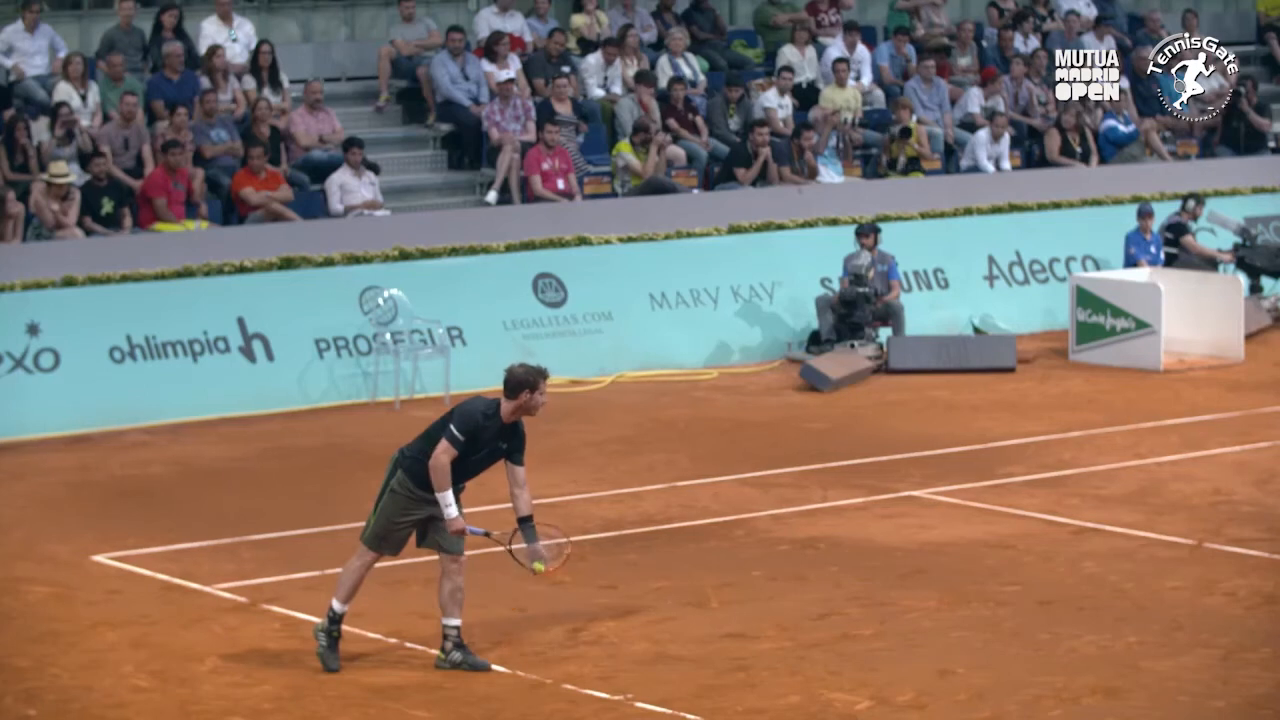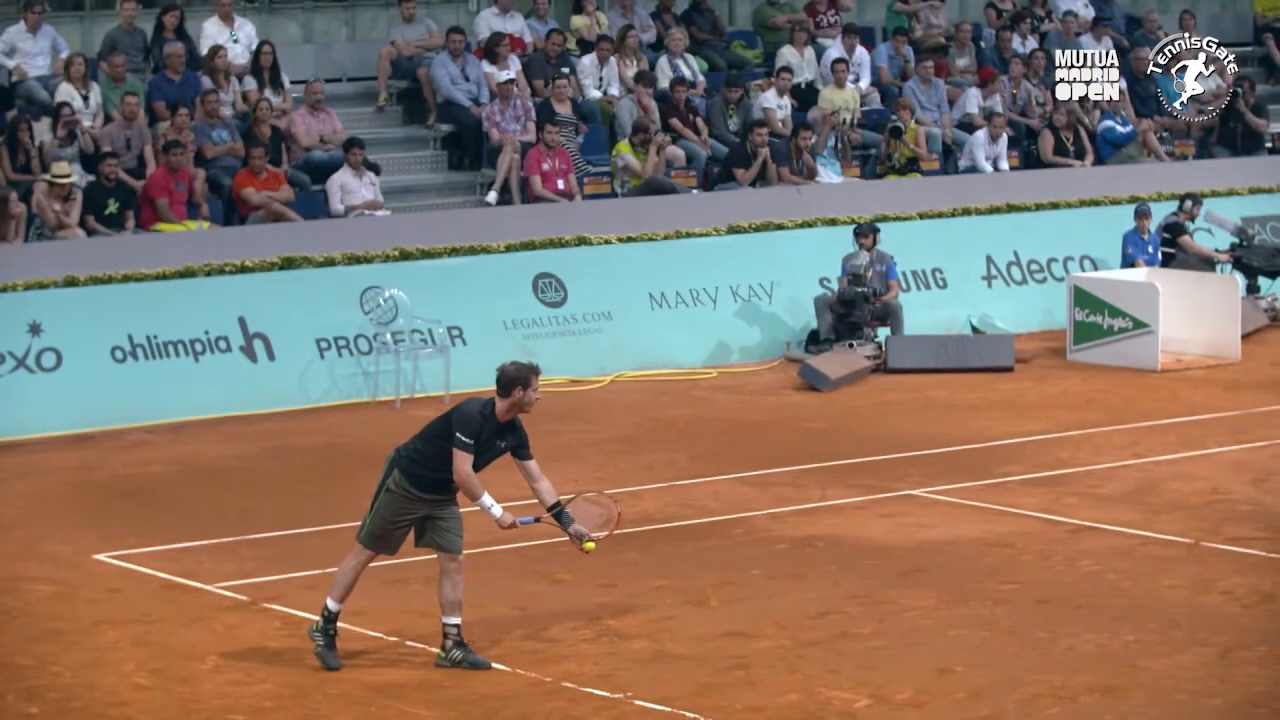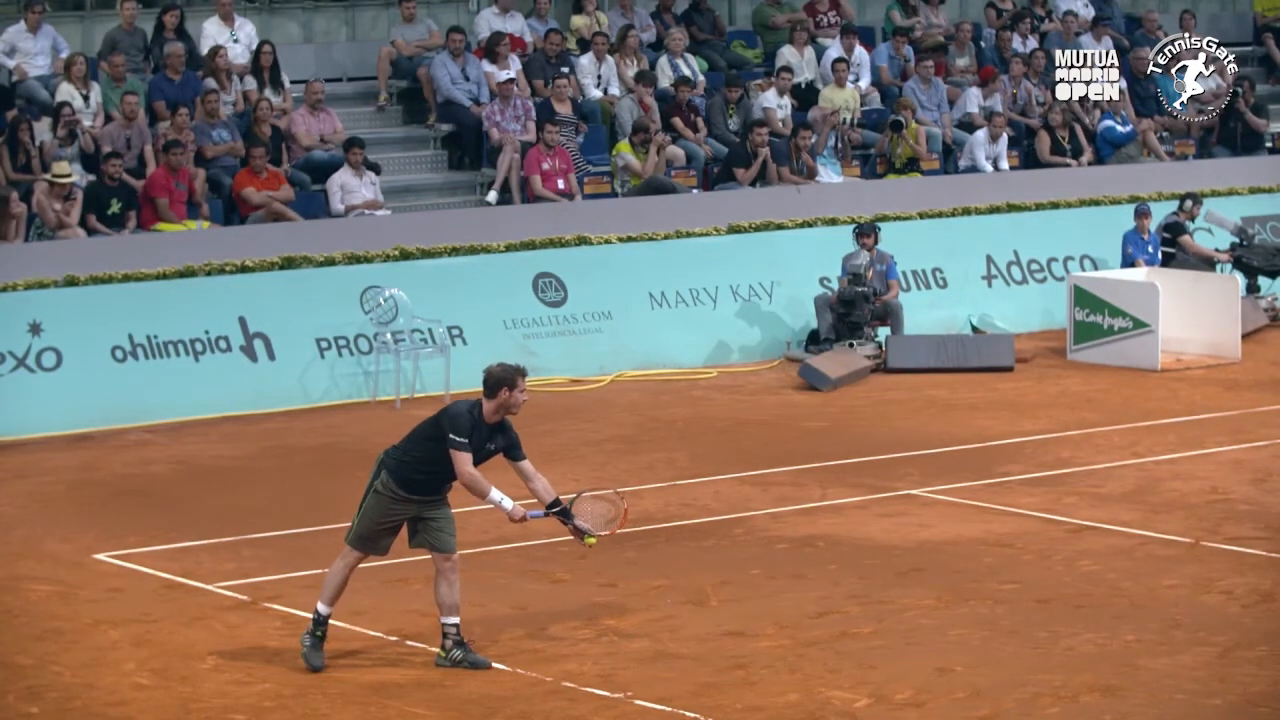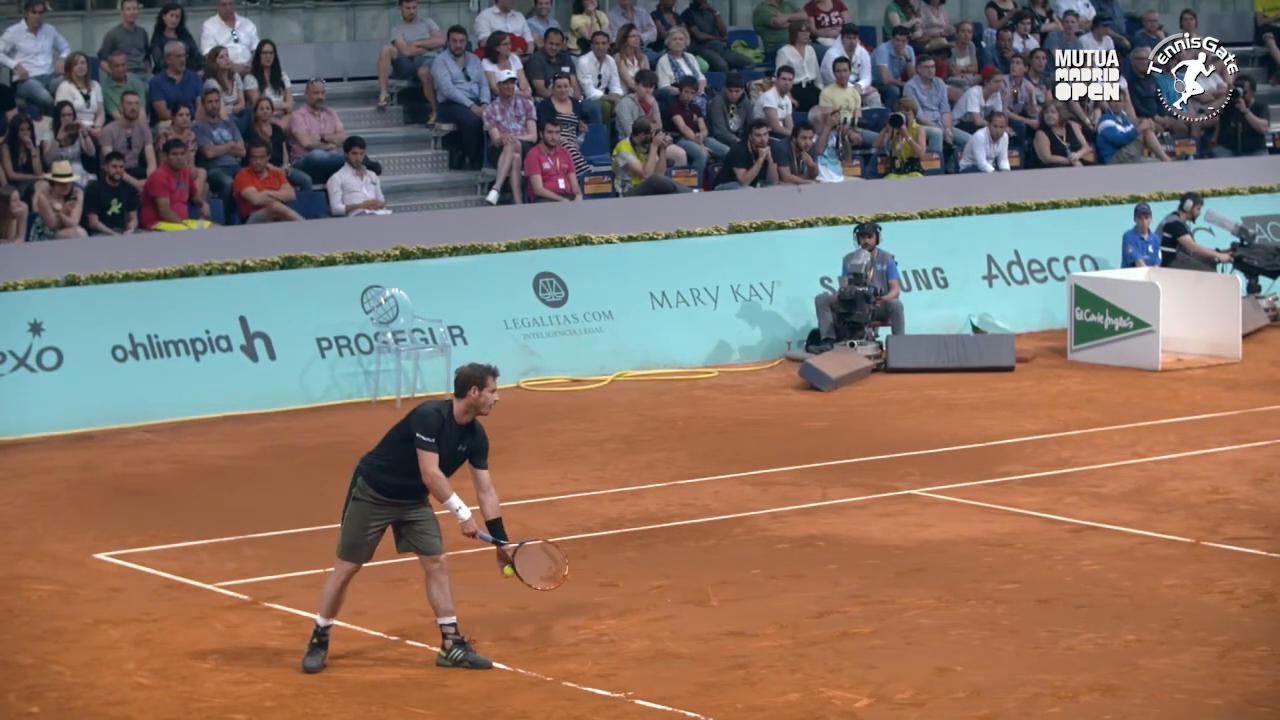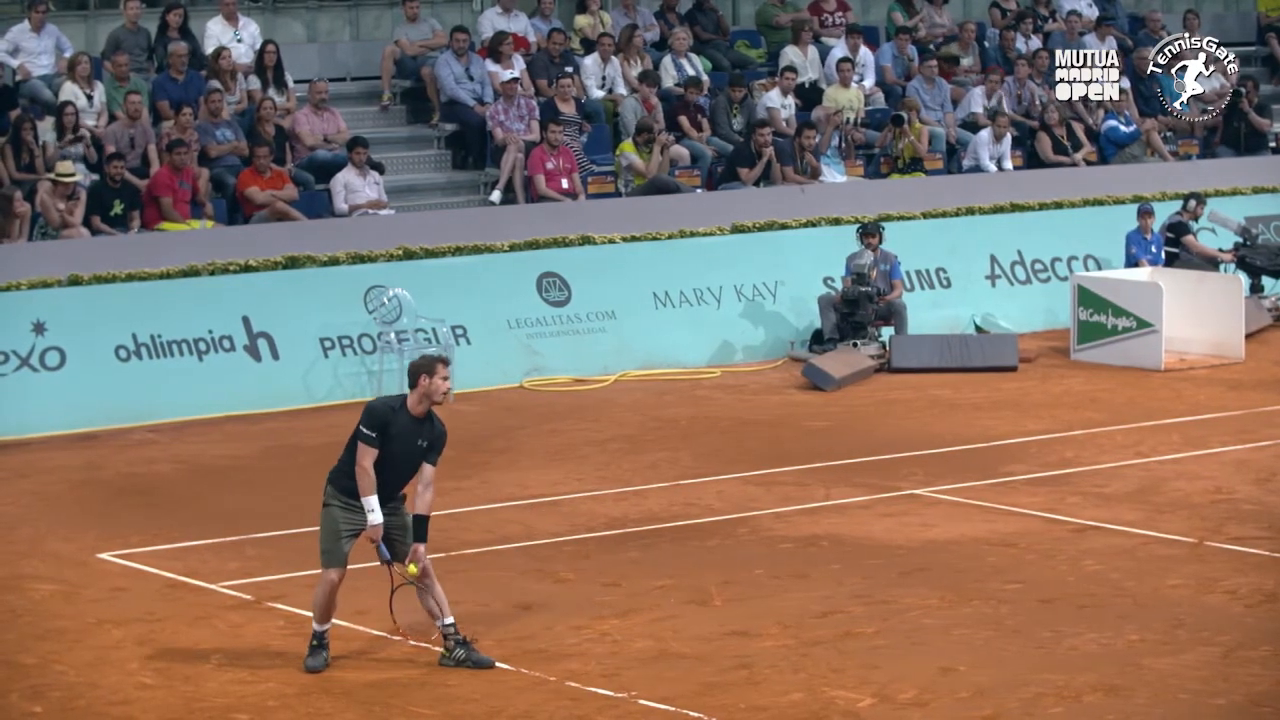
dt=1s
person 1, frame 1
left shoulder: (515, 433)
right shoulder: (474, 413)
left elbow: (519, 489)
right elbow: (438, 461)
left wrist: (531, 539)
right wrist: (452, 514)
left hip: (446, 490)
right hip: (409, 483)
left knee: (455, 562)
right knee: (369, 554)
left ankle: (451, 646)
right ankle: (329, 628)
person 1, frame 2
left shoulder: (514, 431)
right shoulder: (471, 414)
left elbow: (538, 481)
right elbow: (461, 474)
left wrist: (567, 522)
right wrist: (496, 512)
left hip: (442, 495)
right hip: (404, 483)
left knee: (453, 561)
right knee: (364, 553)
left ankle: (451, 645)
right ankle: (324, 627)
person 1, frame 3
left shoulder: (503, 433)
right shoulder: (459, 415)
left elbow: (534, 480)
right elbow: (465, 475)
left wrist: (568, 518)
right wrist: (507, 505)
left hip: (432, 495)
right hip: (393, 485)
left knee: (448, 561)
right knee: (353, 556)
left ankle: (451, 644)
right ankle: (316, 631)
person 1, frame 4
left shoulder: (476, 436)
right shoulder: (429, 415)
left elbow: (486, 491)
right elbow: (430, 475)
left wrist: (501, 540)
right wrist: (463, 514)
left hip: (412, 499)
right hip: (372, 492)
left knee: (437, 562)
right knee: (346, 567)
left ankle: (451, 644)
right ankle: (319, 640)
person 1, frame 5
left shoulder: (436, 431)
right shoulder: (380, 411)
left elbow: (425, 486)
right elbow: (363, 466)
left wrist: (419, 539)
right wrist: (374, 518)
left hip: (390, 502)
right hip: (345, 500)
left knee: (422, 568)
right knee: (332, 576)
left ankle: (453, 645)
right ankle: (318, 643)
